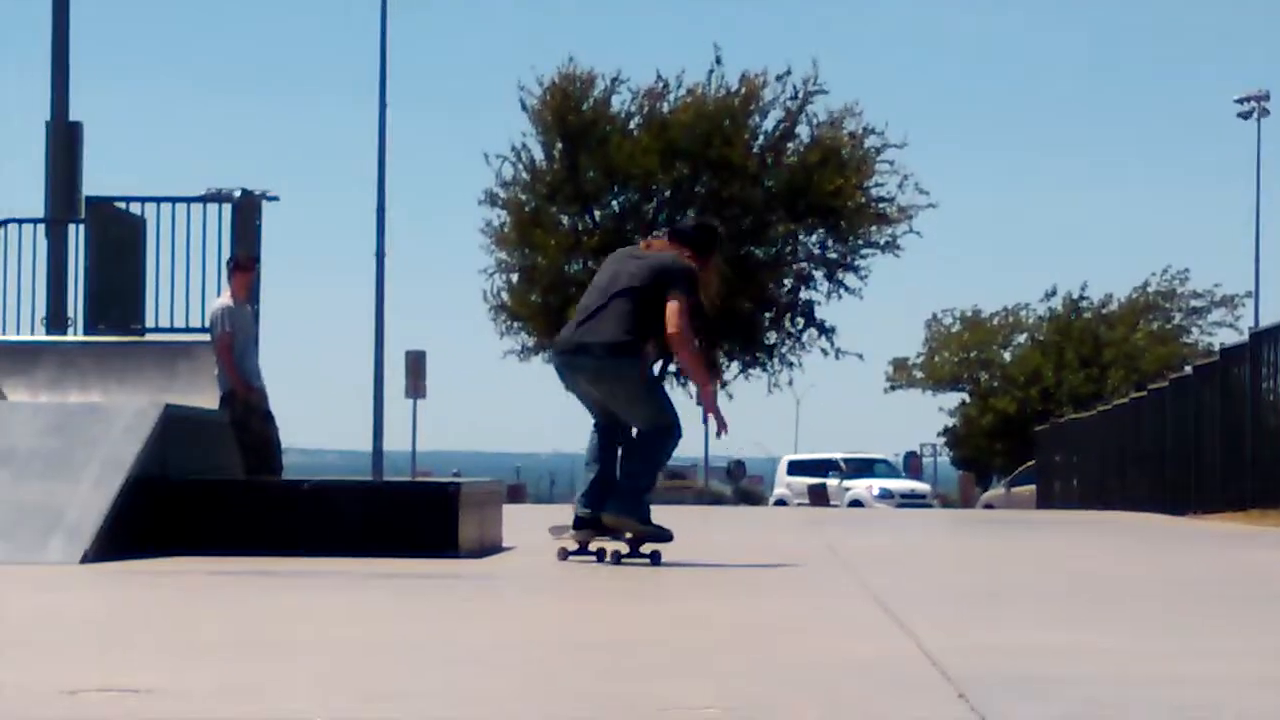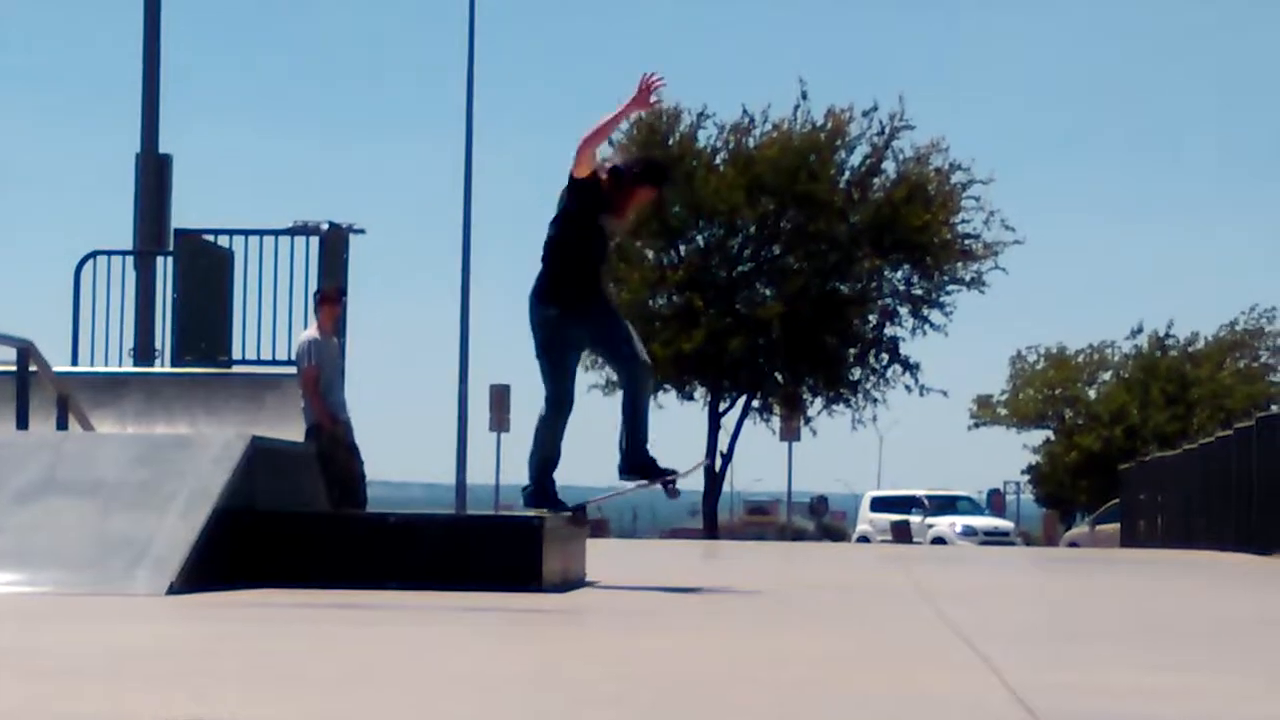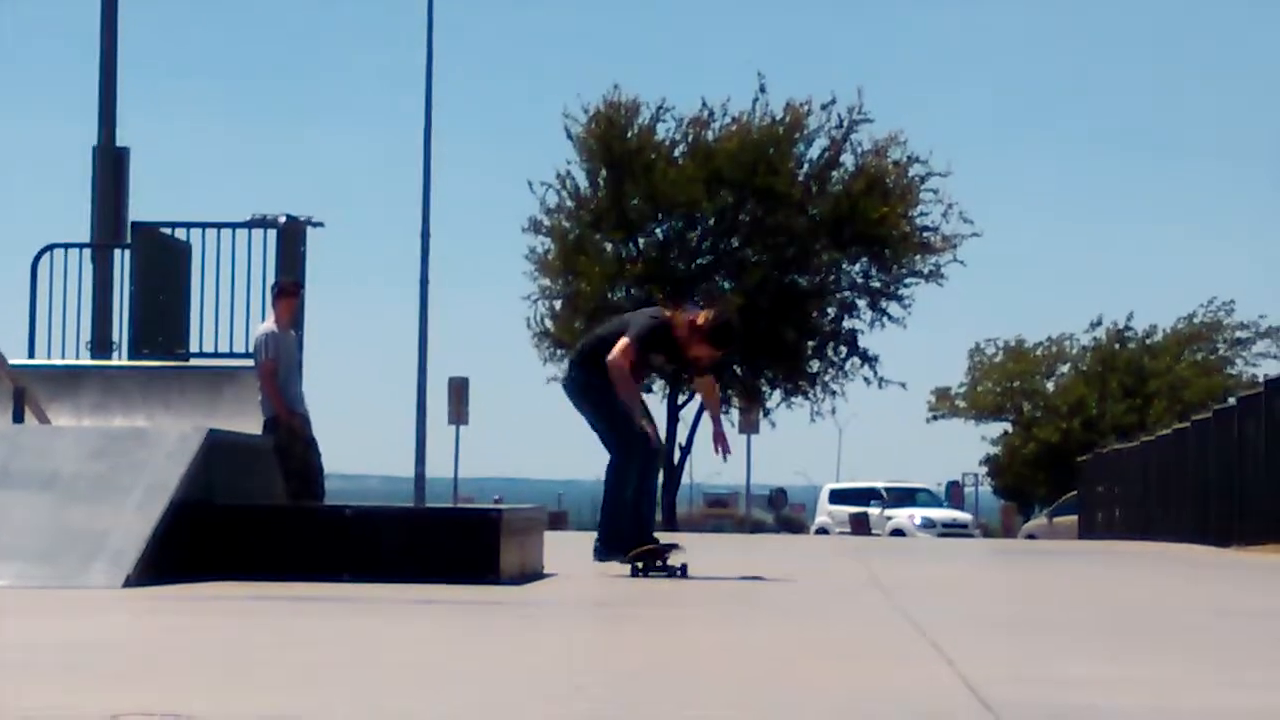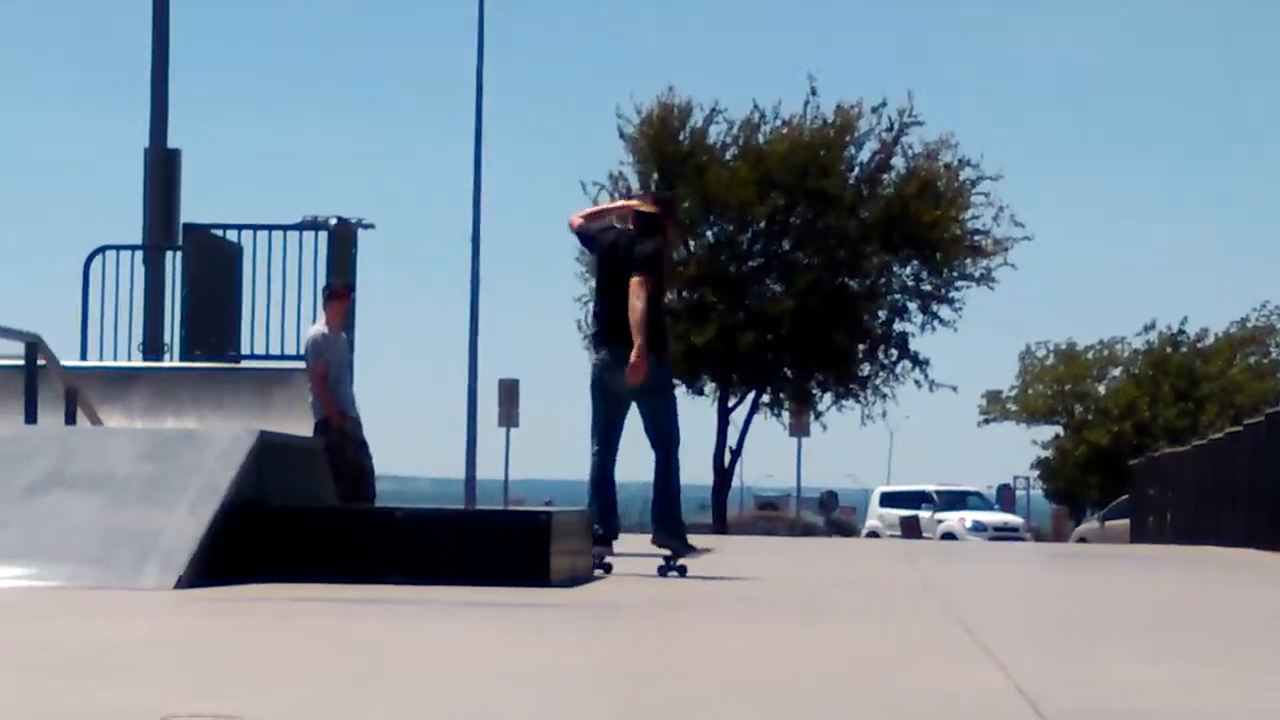
dt=1s
person 1, frame 1
left shoulder: (622, 256)
right shoulder: (682, 271)
right elbow: (677, 334)
right wrist: (707, 392)
left hip: (566, 357)
right hip: (615, 358)
left knee: (610, 424)
right knee: (662, 430)
left ankle: (588, 511)
right ankle: (625, 507)
person 1, frame 2
left shoulder: (613, 210)
right shoulder: (587, 193)
right elbow: (584, 151)
right wrist: (631, 108)
left hip: (592, 304)
right hip: (554, 309)
left knee: (638, 370)
right knee: (559, 401)
left ankle: (635, 460)
right ankle: (539, 488)
person 1, frame 3
left shoulder: (691, 347)
right shoulder: (656, 327)
left elbow: (707, 386)
right elbow: (616, 362)
left wrist: (717, 429)
right wrist: (638, 414)
left hip: (610, 382)
right hip: (586, 375)
left knee: (649, 450)
right knee: (627, 448)
left ankle: (638, 536)
right ankle: (610, 541)
person 1, frame 4
left shoulder: (608, 238)
right shoulder: (652, 248)
left elbow: (577, 220)
right elbow: (638, 297)
left wrist: (622, 205)
right wrist: (639, 348)
left hip: (606, 358)
right hip: (645, 359)
left knee: (603, 451)
right knee: (666, 449)
left ankle: (600, 534)
right ankle: (668, 529)
person 2, frame 1
left shoulder: (246, 308)
right shoulder: (223, 308)
right elbow: (223, 353)
left wrist: (257, 388)
right wrist: (243, 390)
left hip: (253, 391)
right hip: (237, 394)
left knee: (268, 448)
right knee: (245, 451)
person 2, frame 2
left shoulder: (333, 340)
right shoulder: (310, 341)
right elbow: (309, 387)
left wrist: (342, 422)
right wrist: (329, 424)
left hip: (339, 424)
right hip: (323, 427)
left knee: (354, 481)
right knee: (331, 485)
person 2, frame 3
left shoulder: (290, 334)
right shoulder: (267, 334)
right elbow: (267, 380)
left wrist: (300, 414)
right wrist: (286, 416)
left hip: (297, 416)
right hip: (280, 419)
left knee: (312, 473)
right knee: (289, 477)
person 2, frame 4
left shoulder: (342, 337)
right shoulder: (318, 336)
right elbow: (318, 381)
left wrist: (352, 416)
right wrist: (337, 418)
left hip: (348, 418)
right hip: (331, 421)
left knee: (363, 473)
right knee: (341, 478)
